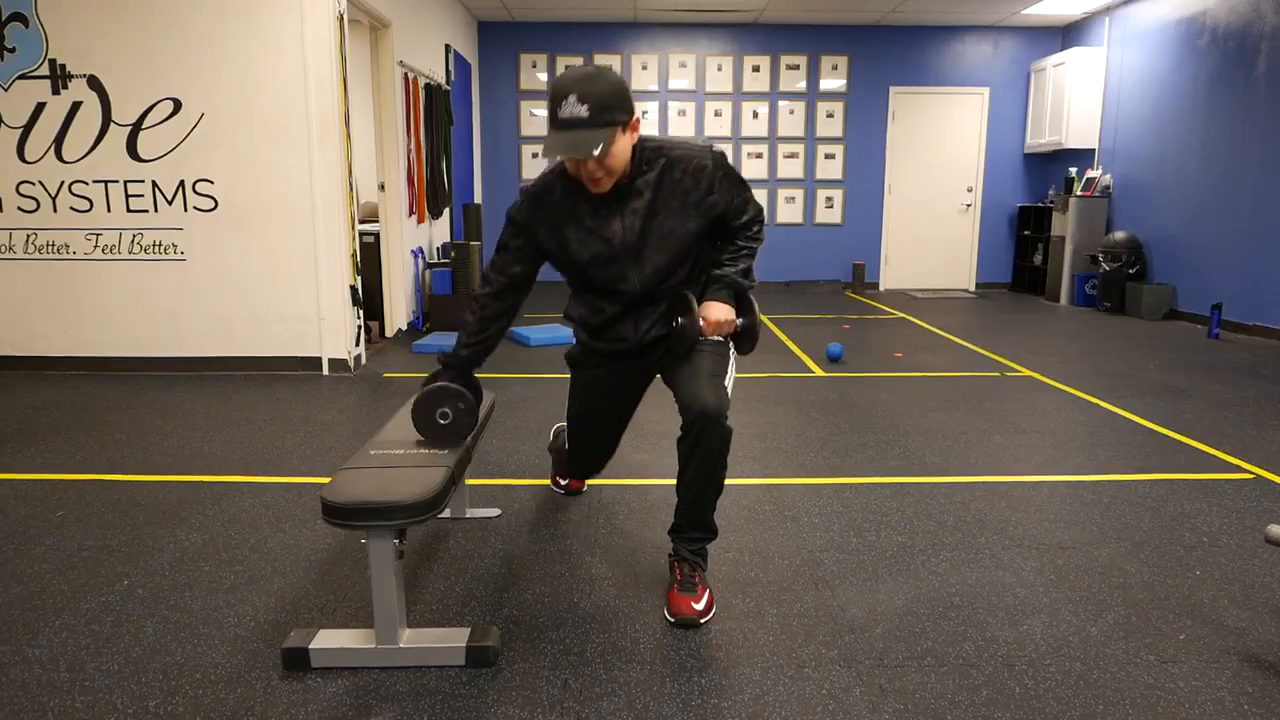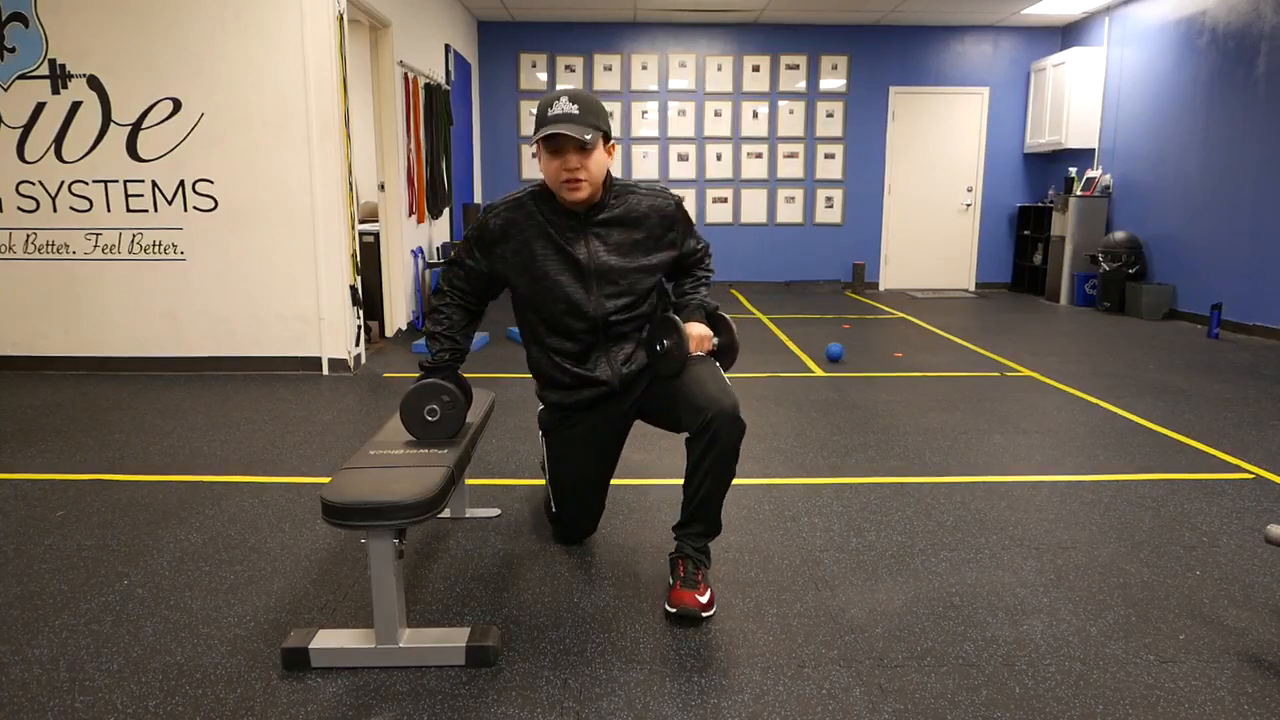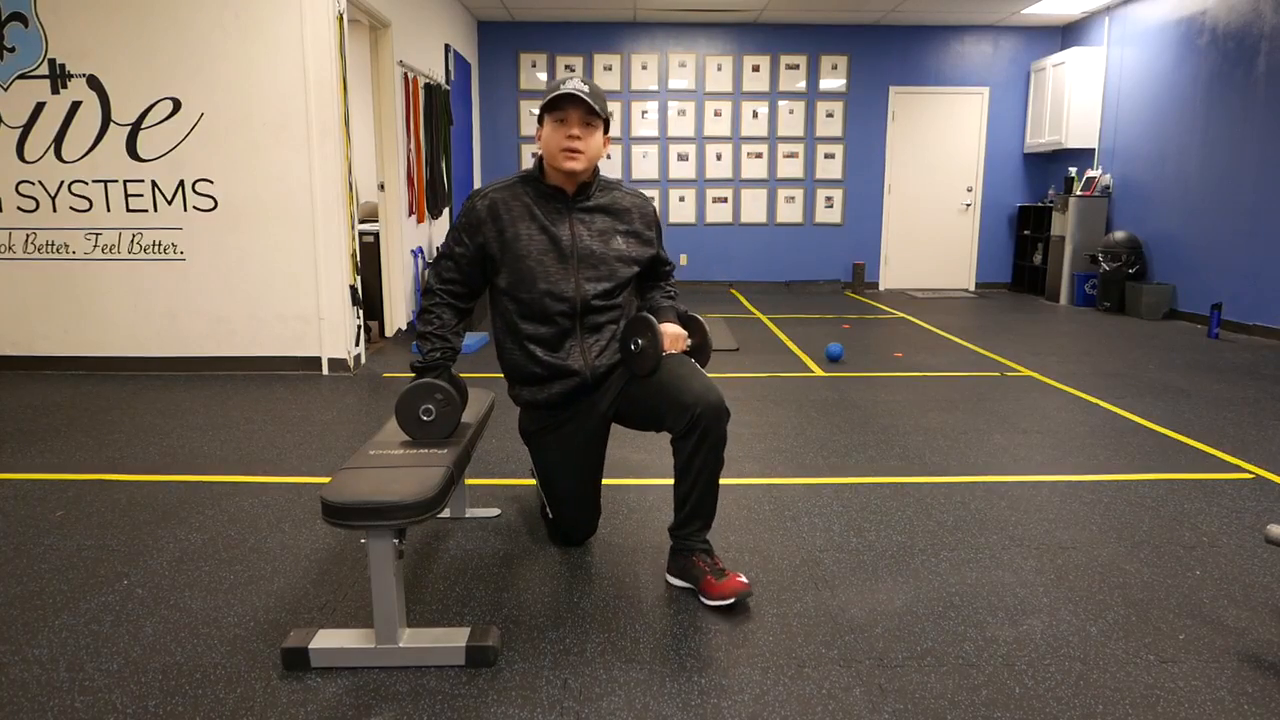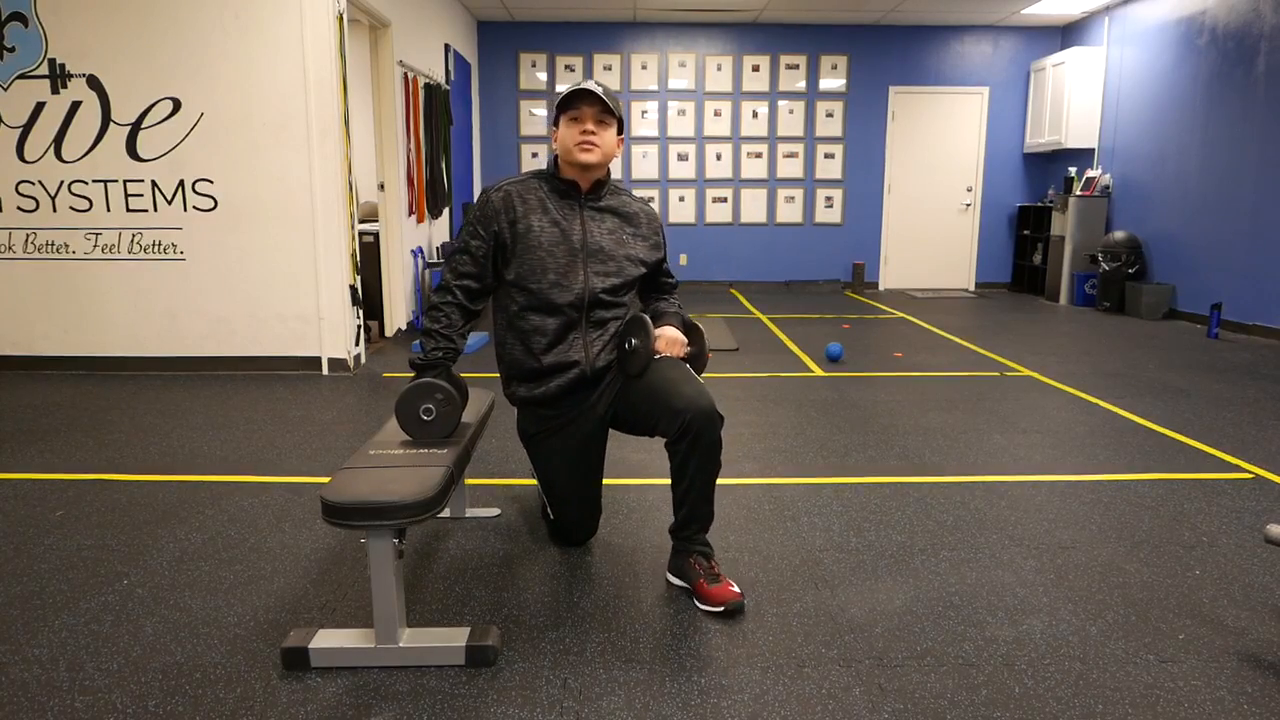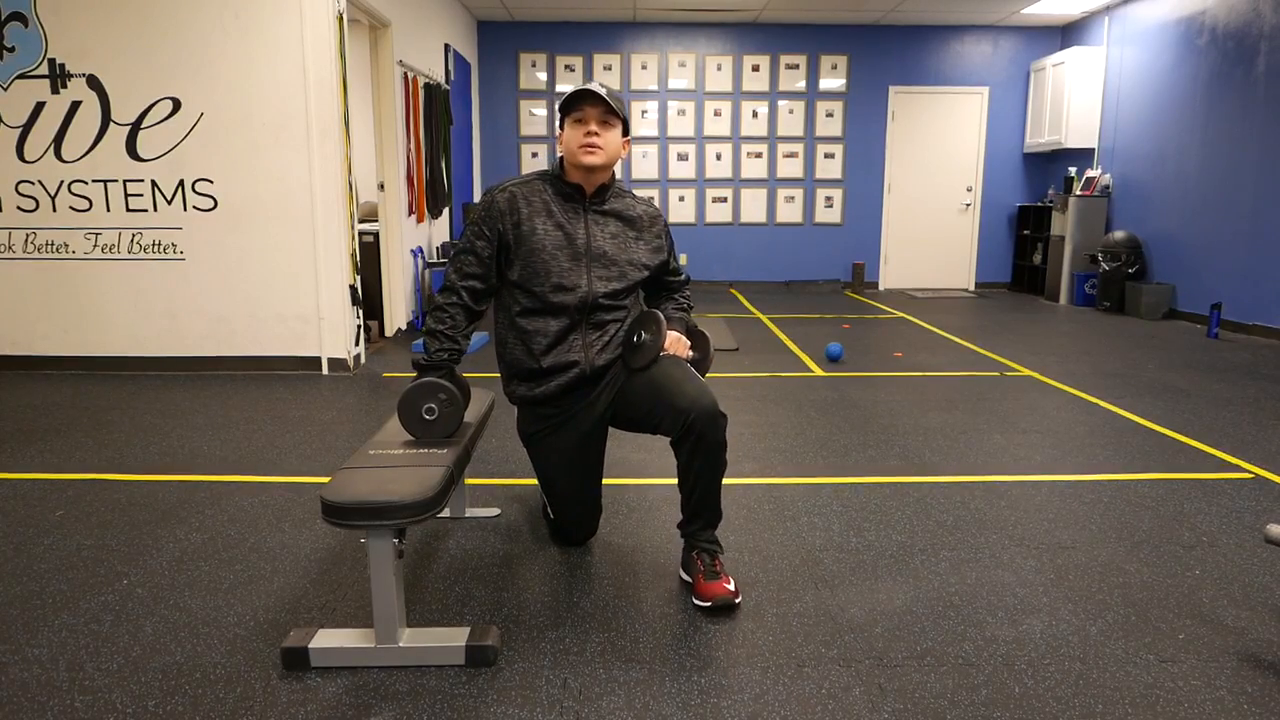
dt=0.4s
person 1, frame 1
left shoulder: (696, 167)
right shoulder: (543, 200)
left elbow: (745, 222)
right elbow: (503, 285)
left wrist: (721, 293)
right wrist: (458, 366)
right hip: (606, 341)
left knee: (706, 413)
right knee: (587, 452)
left ankle: (689, 558)
right ankle: (563, 452)
person 1, frame 2
left shoulder: (656, 209)
right shoulder: (505, 224)
left elbow: (695, 261)
right elbow: (456, 295)
left wrist: (694, 315)
right wrist: (440, 373)
left hip: (654, 358)
right hip: (574, 389)
left knee: (721, 414)
right knee: (573, 526)
left ankle: (690, 555)
right ankle: (554, 446)
person 1, frame 3
left shoulder: (634, 210)
right shoulder: (492, 209)
left elbow: (657, 276)
right elbow: (447, 292)
left wrist: (666, 319)
right wrist: (433, 373)
left hip: (626, 361)
right hip: (549, 390)
left knee: (704, 406)
right knee: (572, 529)
left ankle: (690, 551)
right ankle: (551, 464)
person 1, frame 4
left shoulder: (640, 218)
right shoulder: (505, 203)
left elbow: (660, 287)
right elbow: (458, 290)
left wrist: (668, 324)
right wrist: (433, 370)
left hip: (623, 364)
right hip: (546, 389)
left knee: (697, 412)
right knee: (572, 530)
left ankle: (690, 551)
right ankle: (559, 472)
person 1, frame 5
left shoulder: (645, 219)
right shoulder: (509, 204)
left elbow: (670, 287)
right elbow: (462, 291)
left wrist: (675, 328)
right wrist: (436, 372)
left hip: (625, 365)
right hip: (546, 390)
left knee: (702, 412)
right knee: (573, 529)
left ankle: (700, 549)
right ankle: (562, 472)
